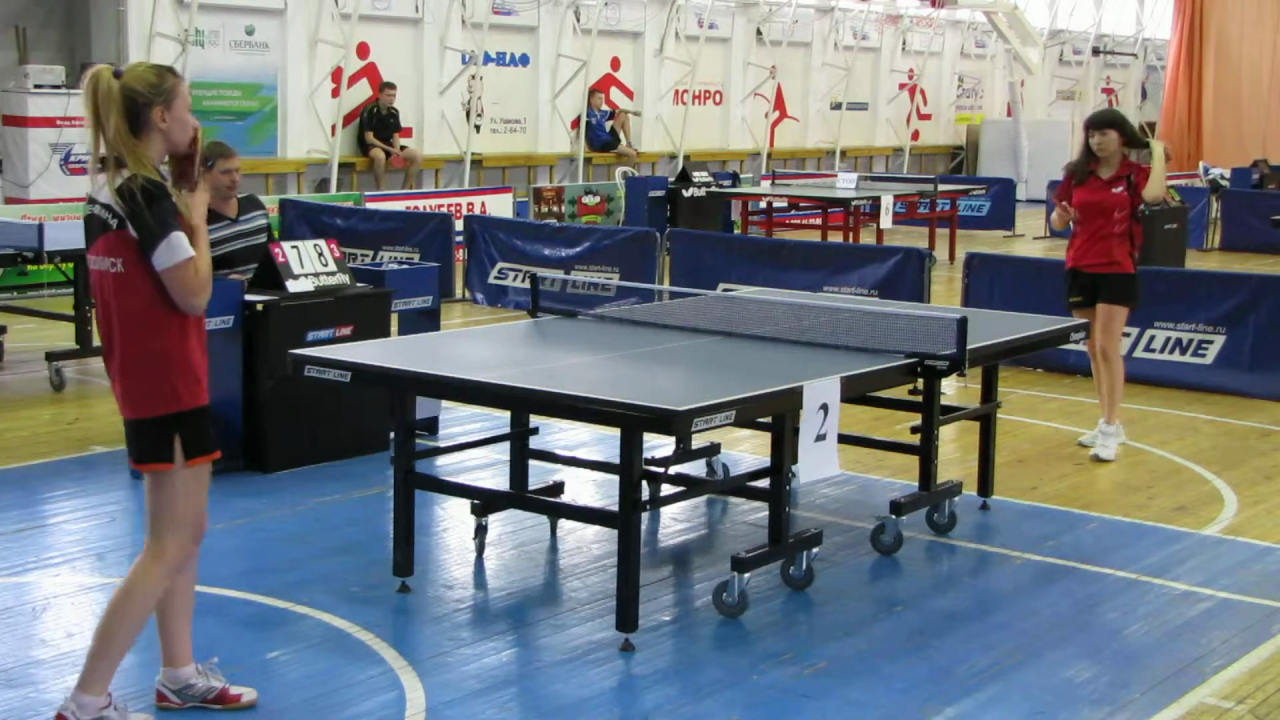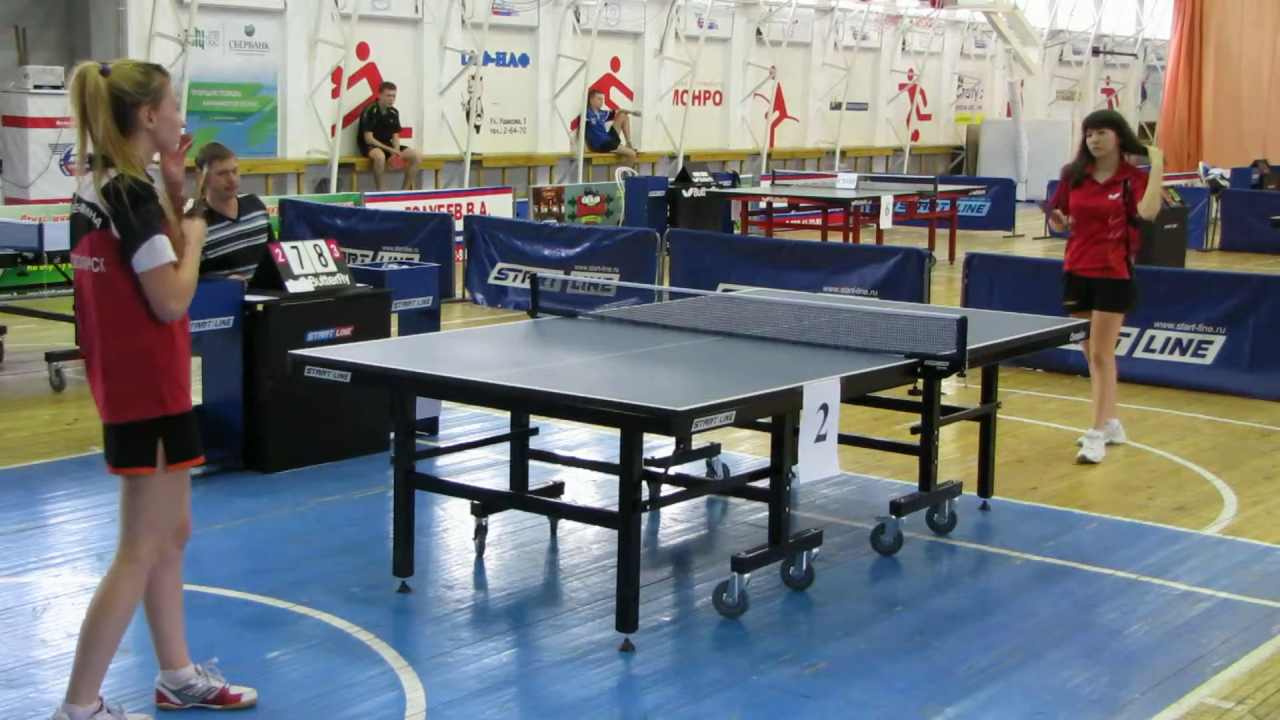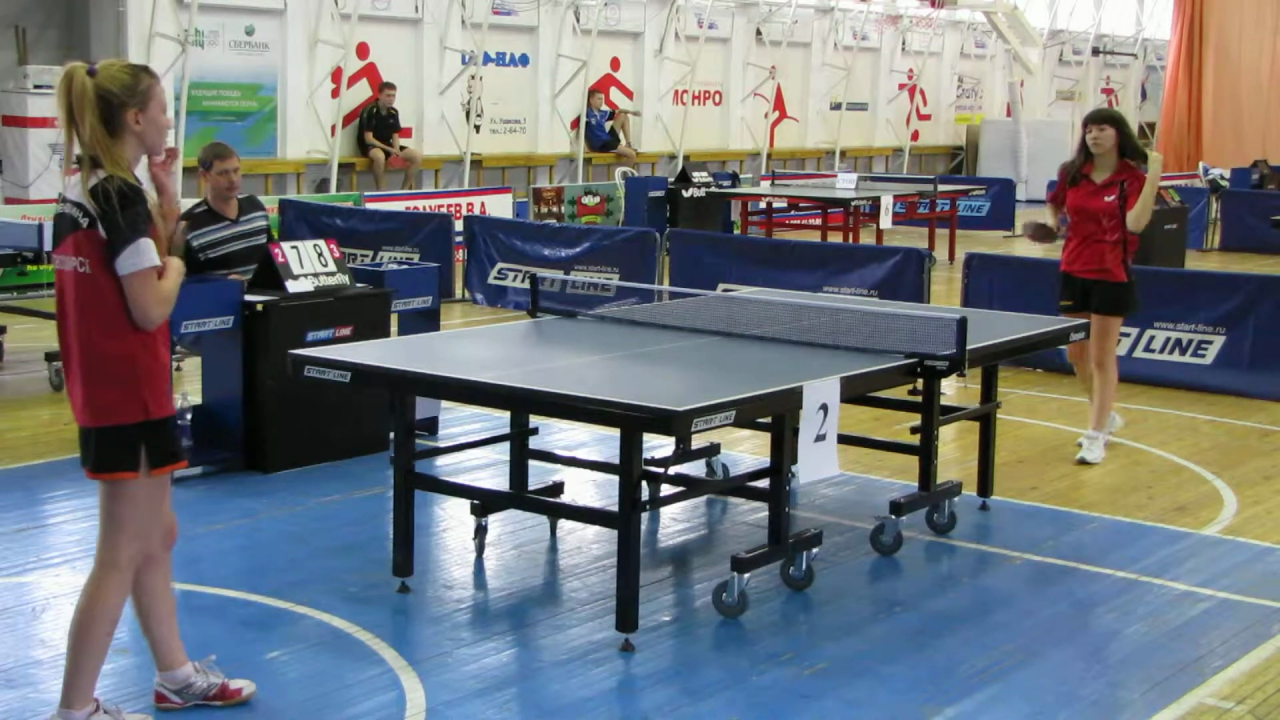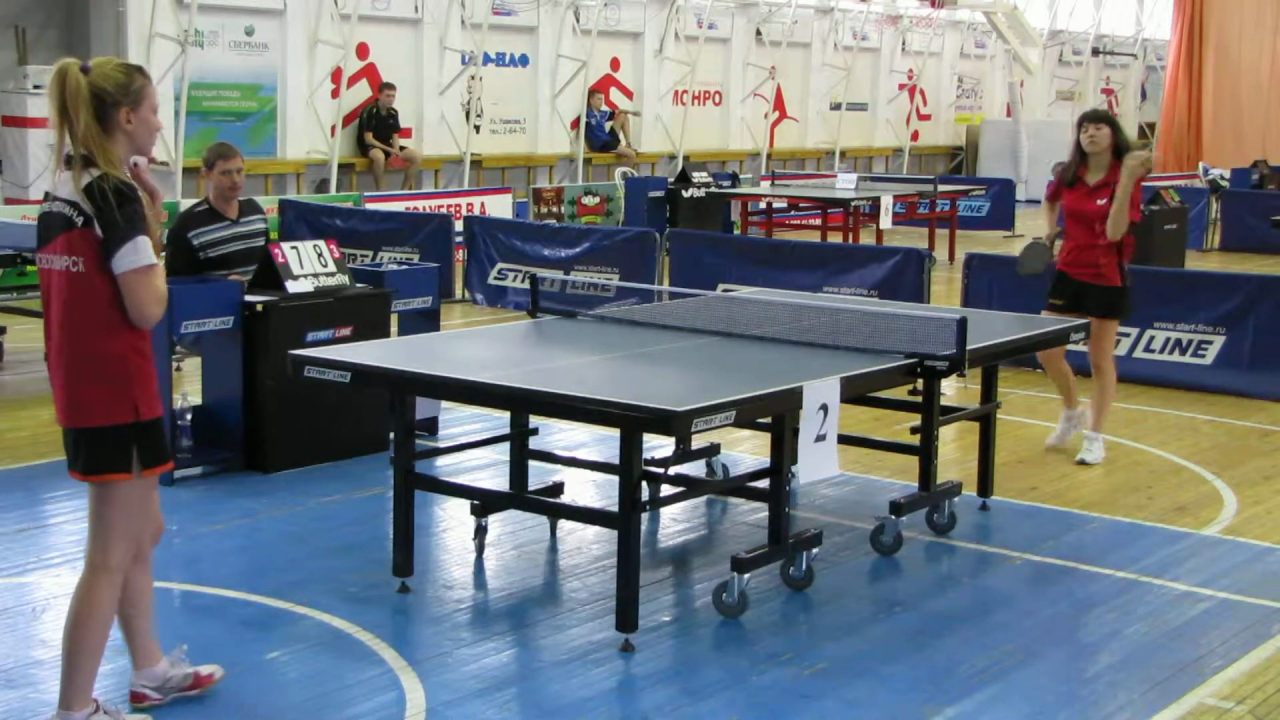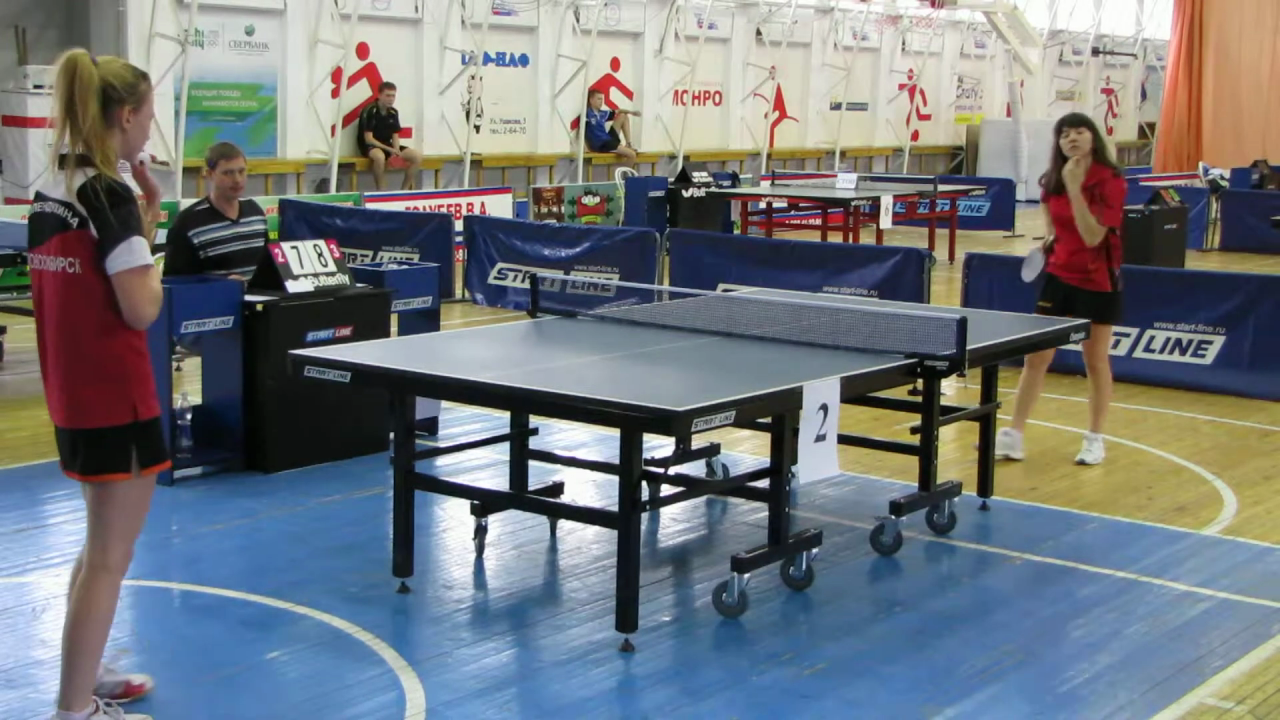
dt=0.2s
person 1, frame 1
left shoulder: (113, 186)
right shoulder: (147, 194)
left elbow: (159, 266)
right elbow: (194, 295)
left wrist: (184, 187)
right wrist: (197, 213)
left hip: (146, 382)
right hip: (167, 388)
left knee: (185, 534)
right knee: (166, 549)
person 1, frame 2
left shoulder: (98, 186)
right shoulder: (133, 193)
left elbow: (146, 264)
right elbow: (171, 301)
left wrist: (175, 189)
right wrist: (194, 241)
left hip: (126, 386)
right hip: (149, 391)
left knee: (169, 535)
right knee: (140, 553)
person 1, frame 3
left shoulder: (79, 189)
right shoulder: (120, 194)
right elbow: (151, 310)
left wrist: (164, 202)
right wrist: (177, 270)
left hip: (101, 391)
right hip: (129, 397)
left knee: (156, 537)
right knee: (120, 558)
person 1, frame 4
left shoulder: (63, 190)
right shoulder: (112, 194)
right elbow: (146, 309)
left wrist: (148, 213)
right wrist: (160, 269)
left hip: (81, 394)
right hip: (118, 398)
left knee: (143, 532)
right knee: (110, 557)
person 1, frame 5
left shoulder: (52, 190)
right shoulder: (107, 194)
right elbow: (141, 308)
left wrist: (148, 219)
right wrist: (155, 275)
left hip: (72, 397)
right hip: (115, 400)
left knee: (104, 544)
right knee: (110, 559)
person 2, frame 1
left shoulder: (1137, 174)
right shoulder: (1076, 174)
left elbow: (1155, 196)
right elbow: (1057, 222)
left wrist: (1158, 153)
right wrist: (1062, 215)
left hip: (1118, 270)
right hip: (1080, 269)
left knee: (1108, 348)
right knee: (1094, 351)
left ankle: (1108, 431)
right ankle: (1111, 423)
person 2, frame 2
left shoulder: (1136, 178)
right shoulder: (1074, 175)
left elbow: (1148, 213)
right elbow: (1058, 217)
left wrist: (1157, 164)
right wrist: (1059, 223)
left hip: (1114, 275)
right hip: (1077, 272)
left knee: (1102, 355)
right knee: (1092, 355)
left ankle: (1097, 435)
right ankle: (1110, 423)
person 2, frame 3
left shoulder: (1134, 178)
right shoulder: (1071, 173)
left elbow: (1136, 224)
right elbow: (1054, 208)
left wrist: (1154, 173)
right wrist: (1053, 227)
left hip: (1111, 277)
right hip: (1073, 272)
left knee: (1102, 356)
right knee: (1074, 355)
left ankle: (1094, 436)
right ankle: (1108, 415)
person 2, frame 4
left shoulder: (1129, 180)
right shoulder: (1068, 175)
left elbow: (1115, 233)
right elbow: (1050, 201)
left wrist: (1127, 180)
right wrist: (1052, 233)
left hip: (1107, 279)
right hip: (1069, 272)
left knee: (1100, 360)
right knee: (1046, 351)
left ankle: (1095, 438)
right ankle: (1074, 413)
person 2, frame 5
left shoulder: (1111, 182)
right shoulder: (1053, 181)
left elbow: (1093, 237)
left wrist: (1074, 188)
right wrist: (1051, 237)
left hip: (1096, 284)
right hip: (1058, 278)
left knee: (1095, 363)
right knee: (1034, 357)
left ankle: (1094, 438)
right ankle: (1012, 436)
